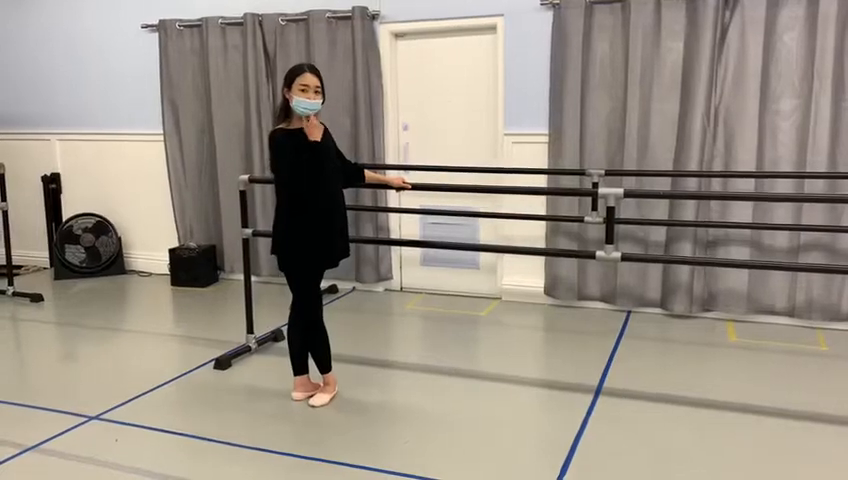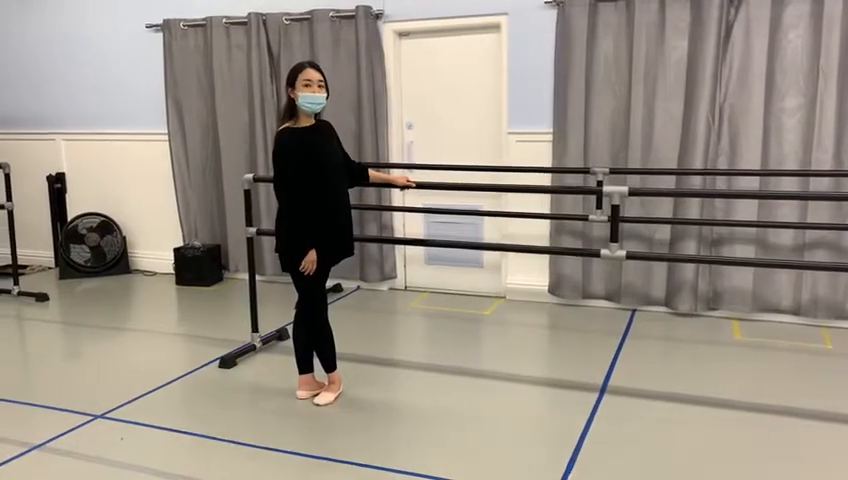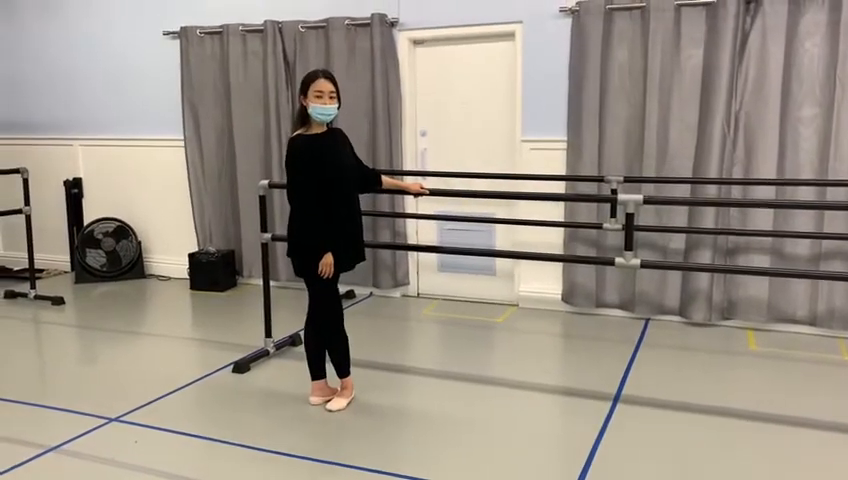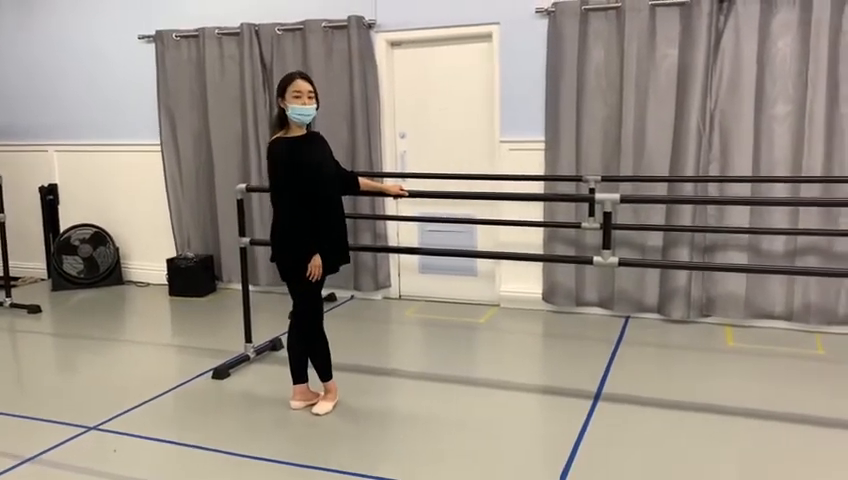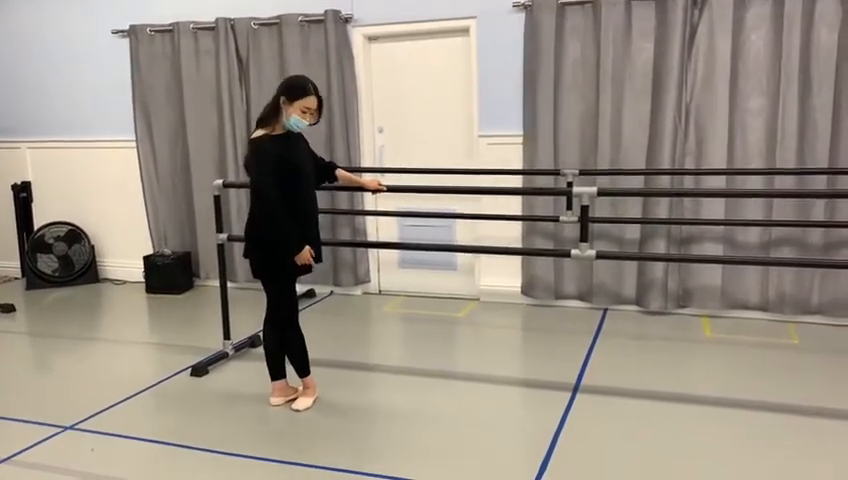
dt=1s
person 1, frame 1
left shoulder: (319, 131)
right shoulder: (281, 138)
left elbow: (345, 170)
right elbow: (305, 184)
left wrist: (387, 180)
right wrist: (314, 142)
left hip: (318, 230)
right hip: (297, 235)
left knee: (303, 305)
right knee: (308, 306)
left ankle: (301, 381)
right ankle: (327, 379)
person 1, frame 2
left shoulder: (325, 130)
right shoulder: (287, 139)
left elbow: (349, 171)
right elbow: (289, 197)
left wrist: (391, 178)
right wrist: (306, 245)
left hip: (325, 232)
right hip: (301, 237)
left knee: (309, 305)
right knee: (314, 305)
left ankle: (307, 380)
right ankle: (332, 377)
person 1, frame 3
left shoulder: (337, 137)
right shoulder: (299, 145)
left elbow: (362, 176)
right elbow: (302, 203)
left wrist: (404, 186)
right wrist: (322, 249)
left hip: (335, 238)
right hip: (312, 243)
left knee: (319, 310)
right knee: (330, 310)
left ankle: (319, 386)
right ankle: (345, 383)
person 1, frame 4
left shoulder: (316, 140)
right shoulder: (279, 148)
left elbow: (341, 178)
right elbow: (287, 206)
left wrist: (383, 188)
right wrist: (309, 252)
left hip: (318, 243)
right hip: (297, 248)
left knee: (304, 314)
right knee: (310, 315)
left ankle: (300, 391)
right ankle: (329, 387)
person 1, frame 5
left shoulder: (294, 139)
right shoulder: (262, 146)
left elbow: (322, 169)
right elbow: (269, 203)
left wrist: (362, 182)
right wrist: (296, 245)
left hip: (289, 241)
right hip: (272, 244)
left knee: (278, 311)
right knee: (285, 312)
left ankle: (280, 386)
right ankle: (307, 383)
